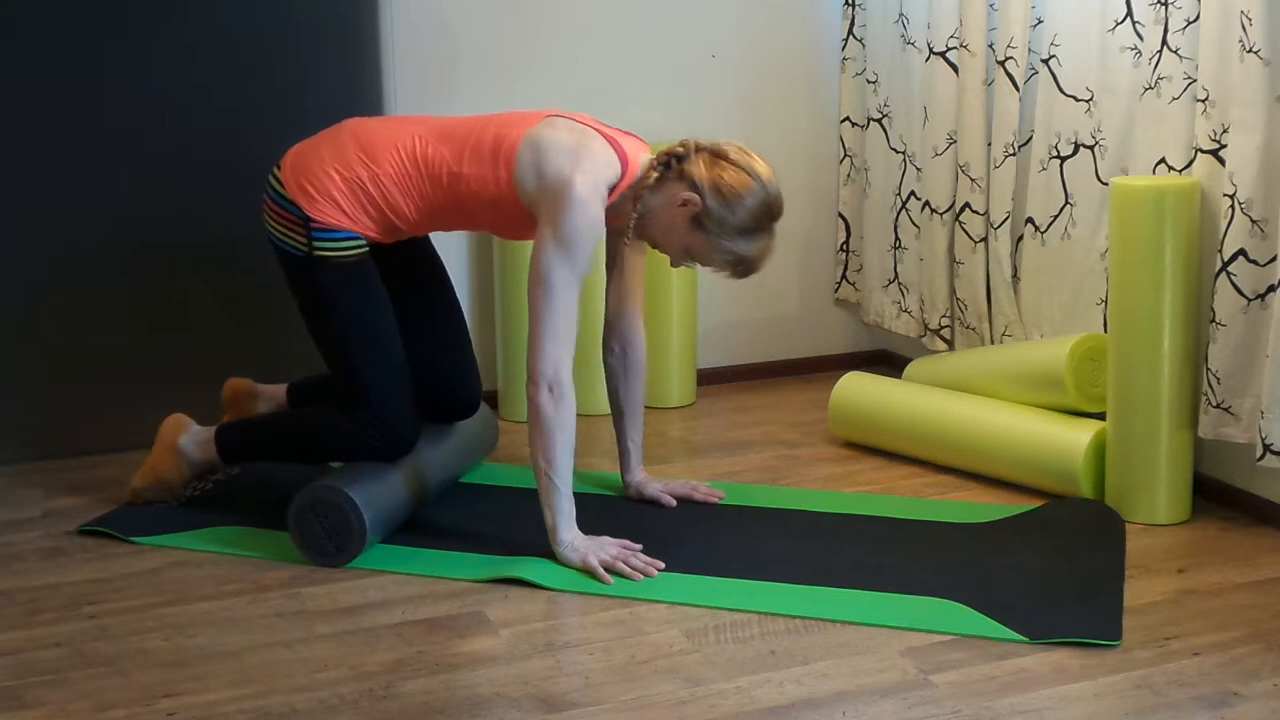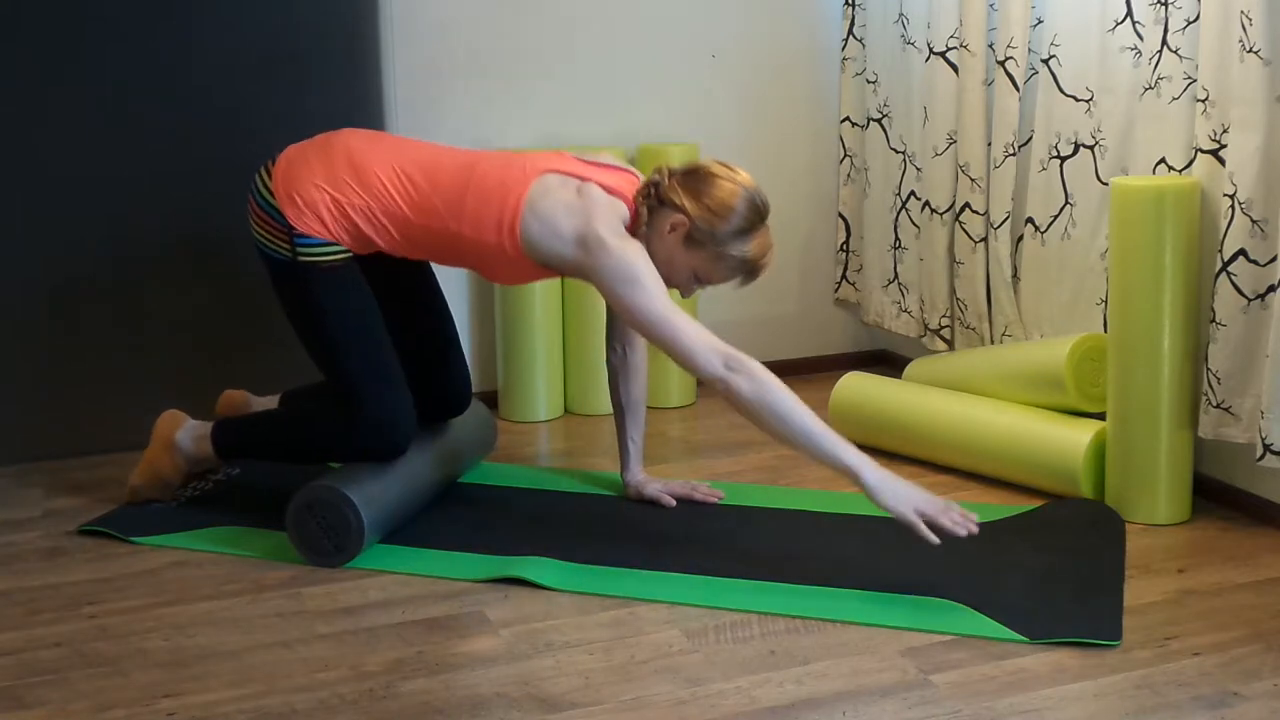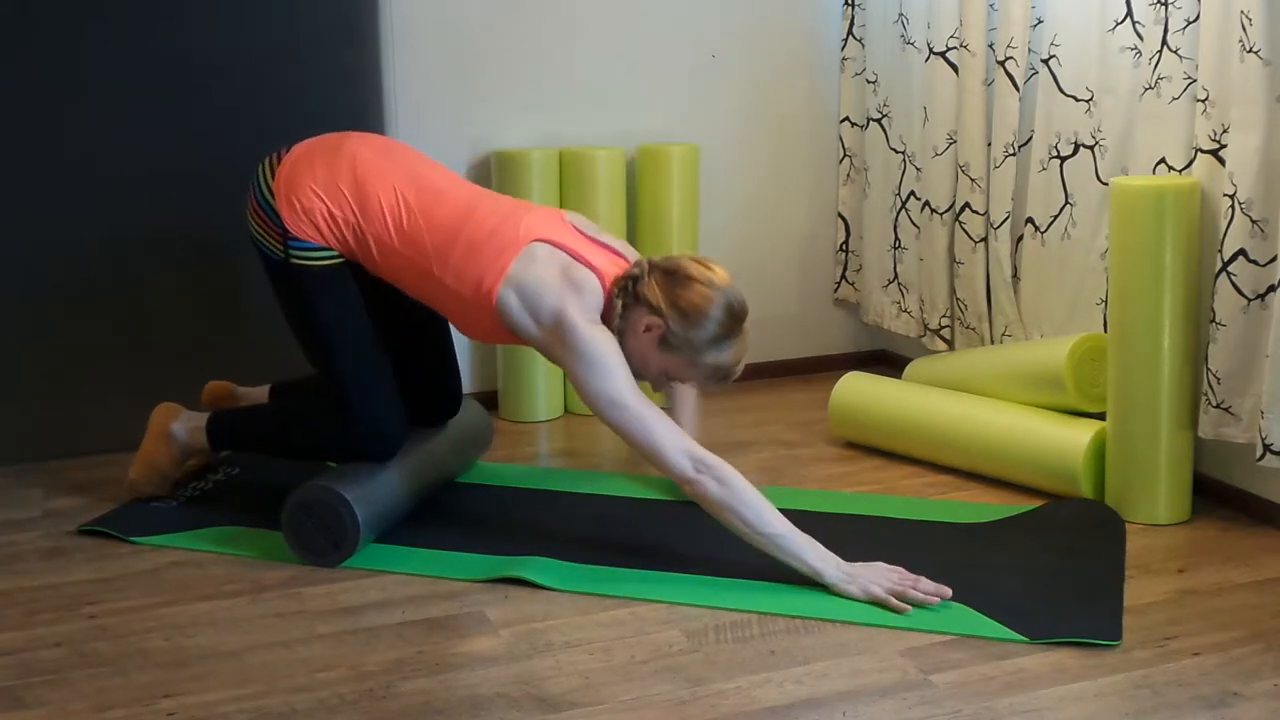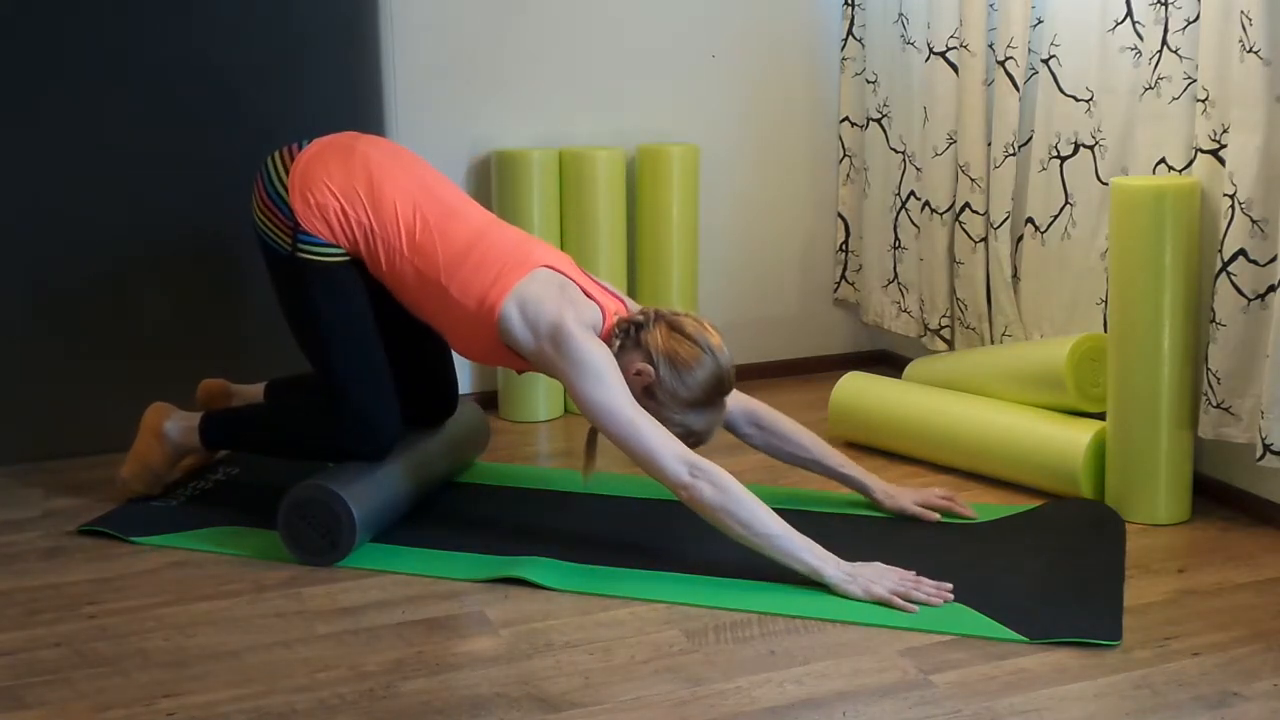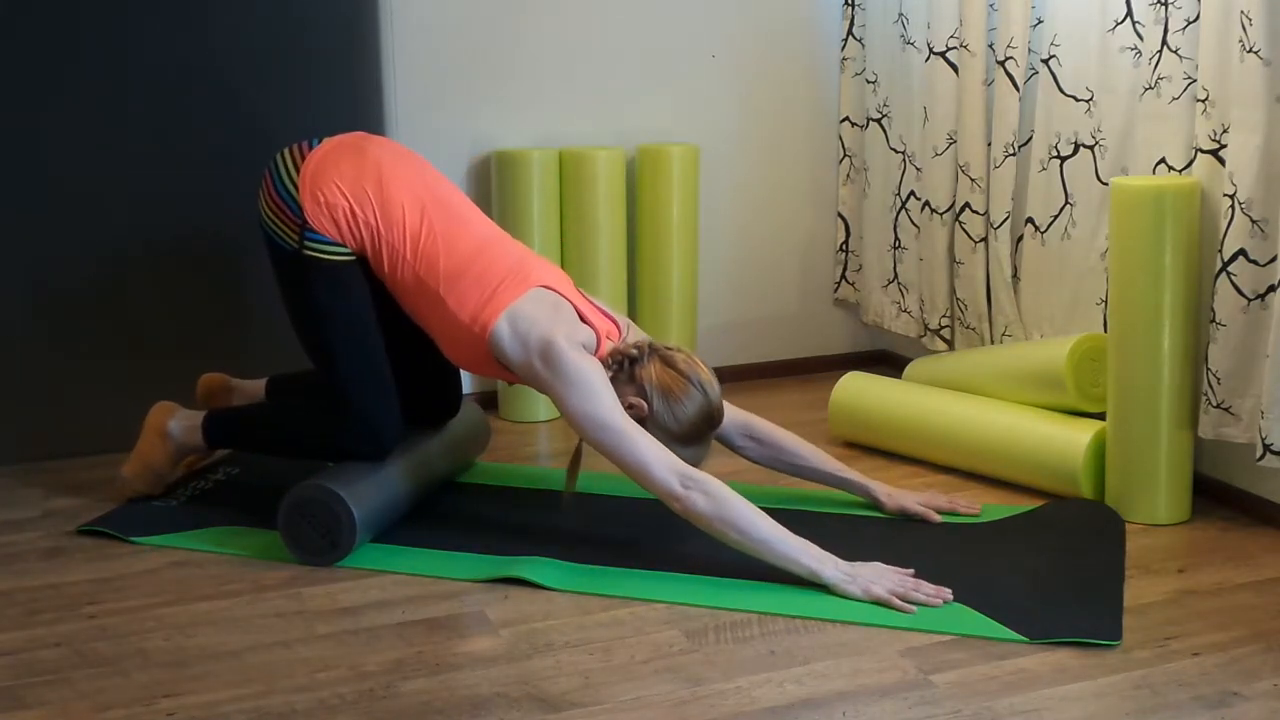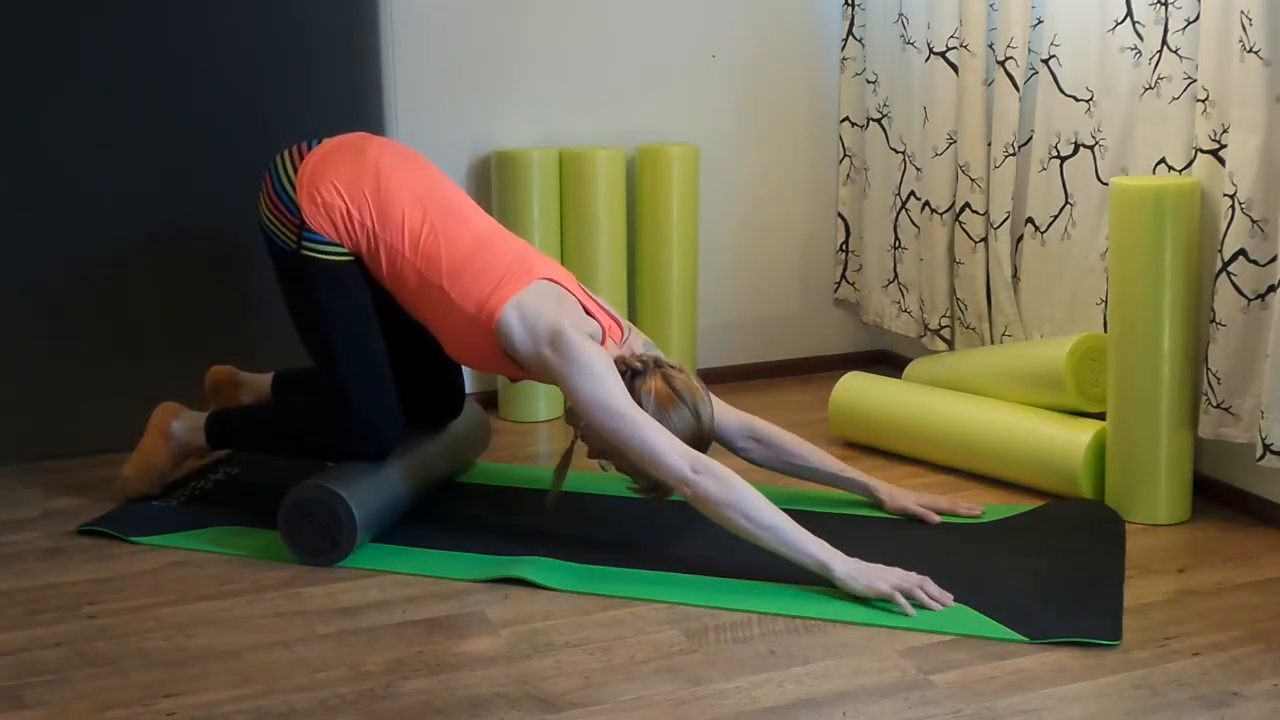
dt=0.7s
person 1, frame 1
left shoulder: (637, 184)
right shoulder: (584, 190)
left elbow: (626, 334)
right elbow: (549, 379)
left wrist: (635, 471)
right wrist: (565, 534)
left hip: (376, 201)
right hip: (320, 195)
left knee: (454, 397)
right knee: (387, 428)
left ankle: (264, 400)
right ankle: (196, 444)
person 1, frame 2
left shoulder: (633, 198)
right shoulder: (603, 237)
left elbow: (625, 338)
right elbow: (724, 369)
left wrist: (634, 470)
right wrist: (869, 473)
left hip: (357, 182)
right hip: (306, 205)
left knee: (444, 400)
right knee: (383, 430)
left ankle: (256, 410)
right ankle: (196, 441)
person 1, frame 3
left shoulder: (632, 276)
right shoulder: (575, 319)
left elbow: (699, 350)
right elbow: (695, 471)
left wrist: (681, 417)
right wrist: (838, 571)
left hip: (359, 174)
right hip: (302, 200)
left knee: (433, 405)
right knee: (373, 429)
left ankle: (246, 400)
right ankle: (192, 427)
person 1, frame 4
left shoulder: (621, 322)
right shoulder: (573, 339)
left elbow: (746, 413)
right elbow: (692, 478)
left wrist: (877, 486)
right wrist: (841, 574)
left hip: (360, 177)
right hip: (311, 199)
left knee: (427, 407)
right knee: (368, 431)
left ankle: (240, 399)
right ankle: (188, 428)
person 1, frame 5
left shoulder: (617, 340)
right shoulder: (564, 359)
left elbow: (741, 426)
right elbow: (686, 487)
left wrist: (877, 490)
right wrist: (840, 574)
left hip: (369, 175)
right hip: (318, 196)
left knee: (429, 406)
right knee: (368, 429)
left ankle: (243, 393)
right ankle: (189, 426)
person 1, frame 6
left shoulder: (617, 342)
right shoulder: (570, 347)
left elbow: (739, 428)
right elbow: (693, 471)
left wrist: (879, 489)
right wrist: (842, 567)
left hip: (368, 177)
right hip: (317, 199)
left knee: (431, 406)
right knee: (370, 431)
left ankle: (253, 388)
right ankle: (192, 430)
